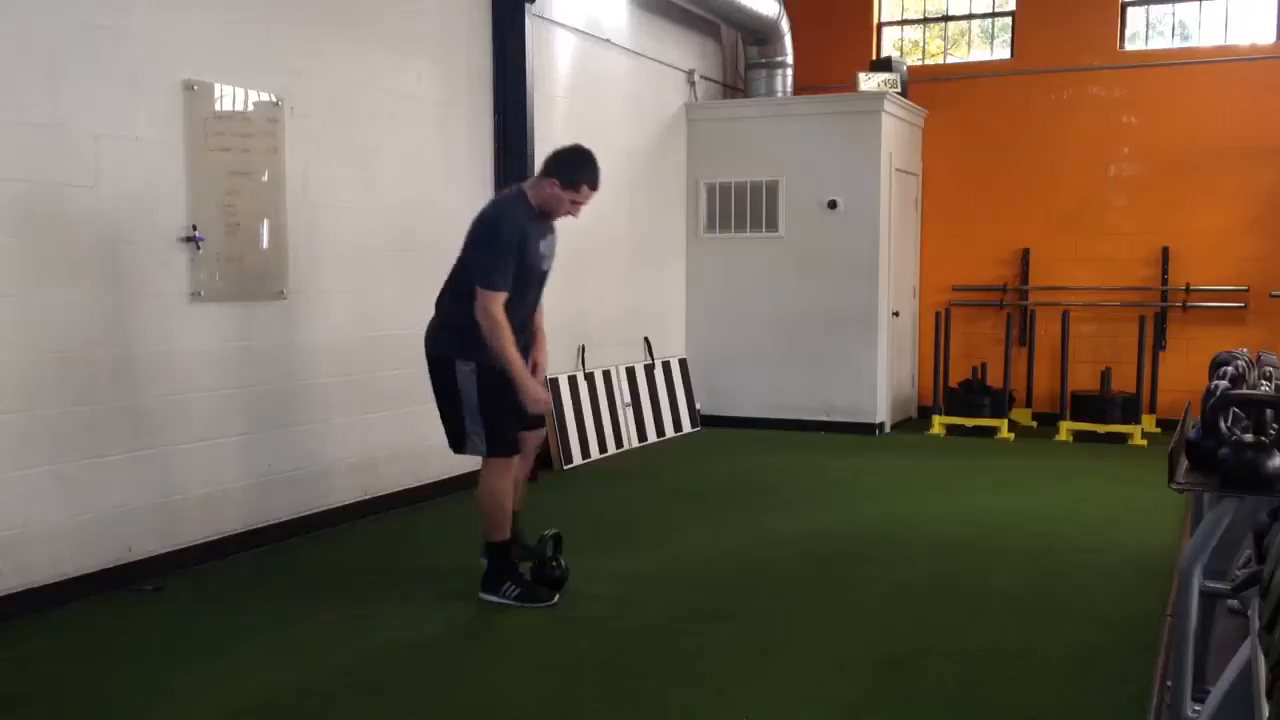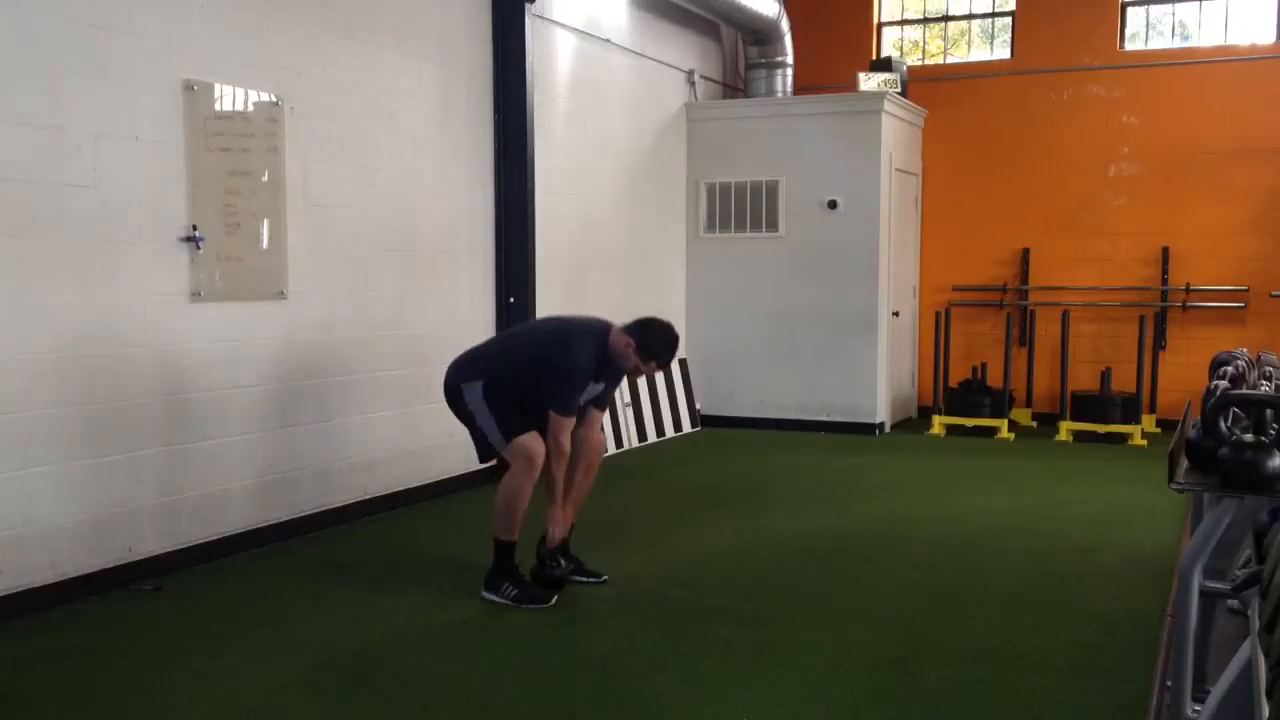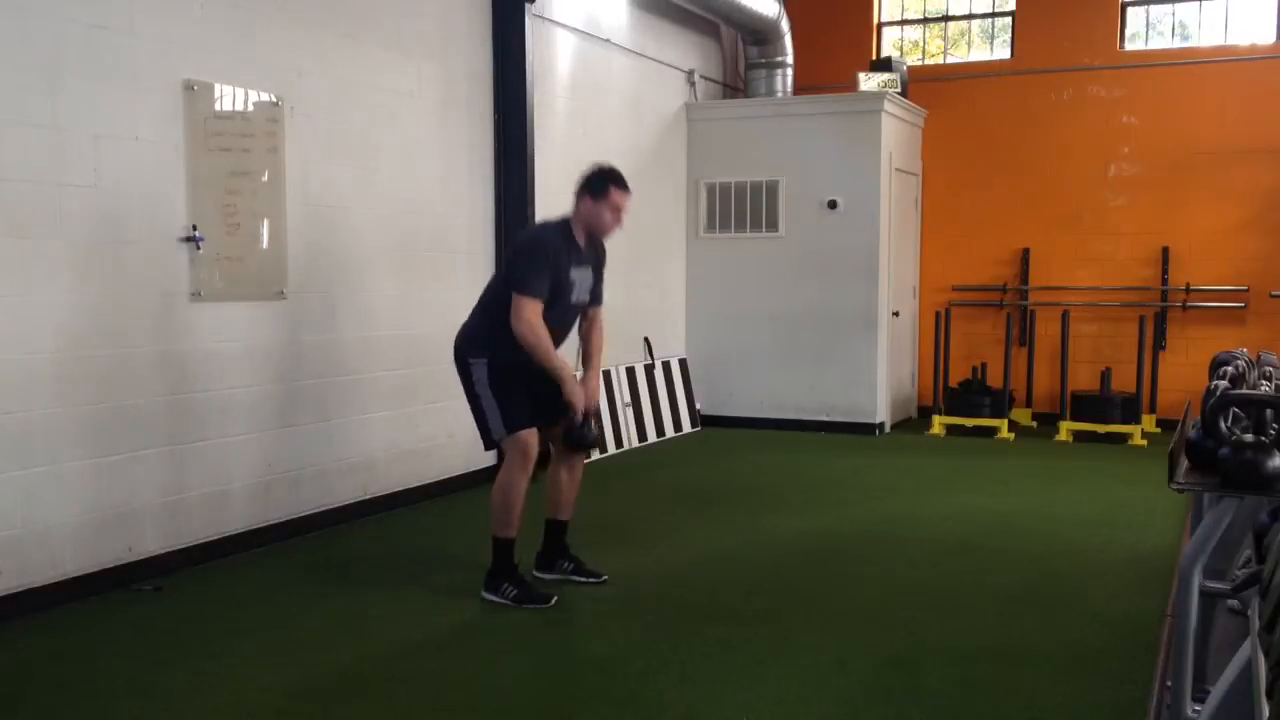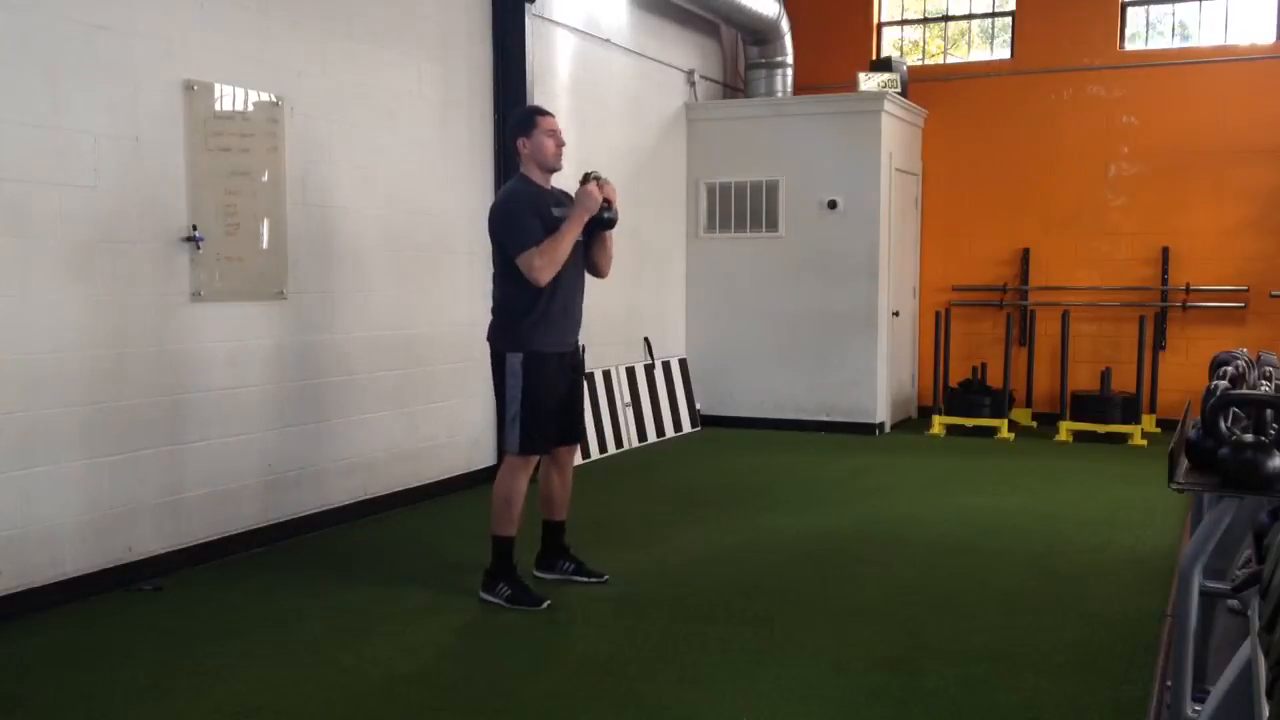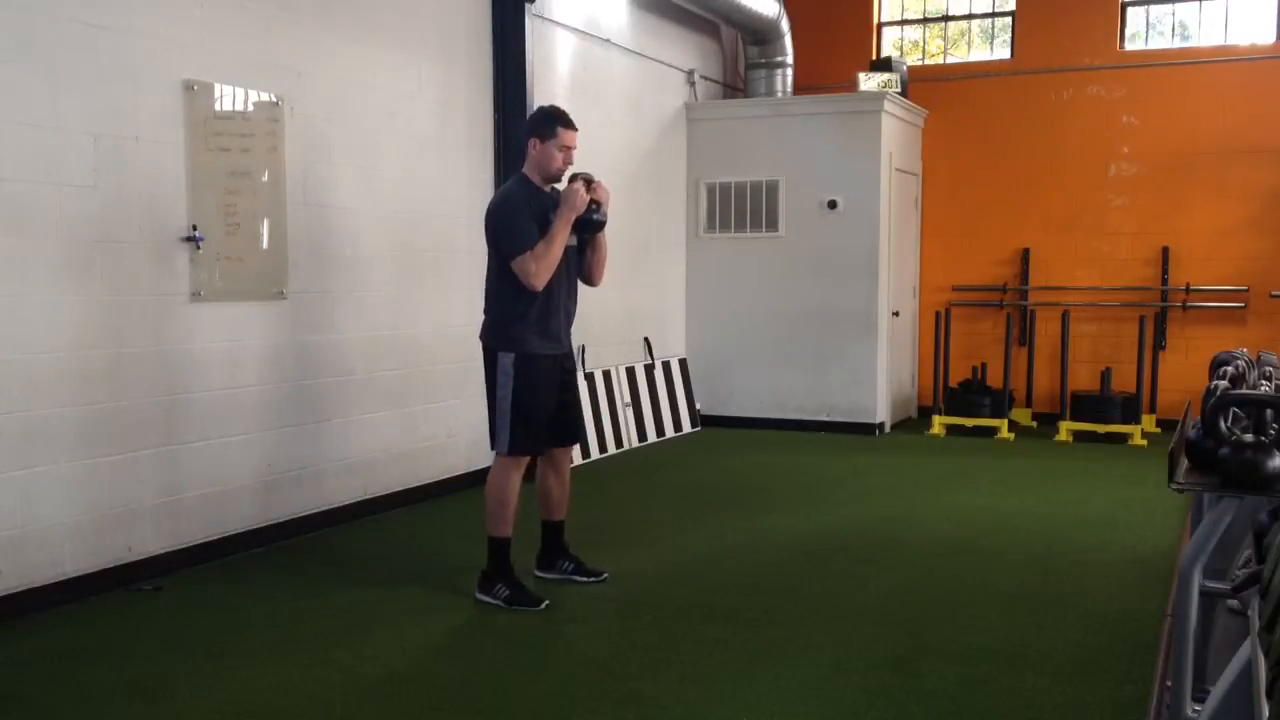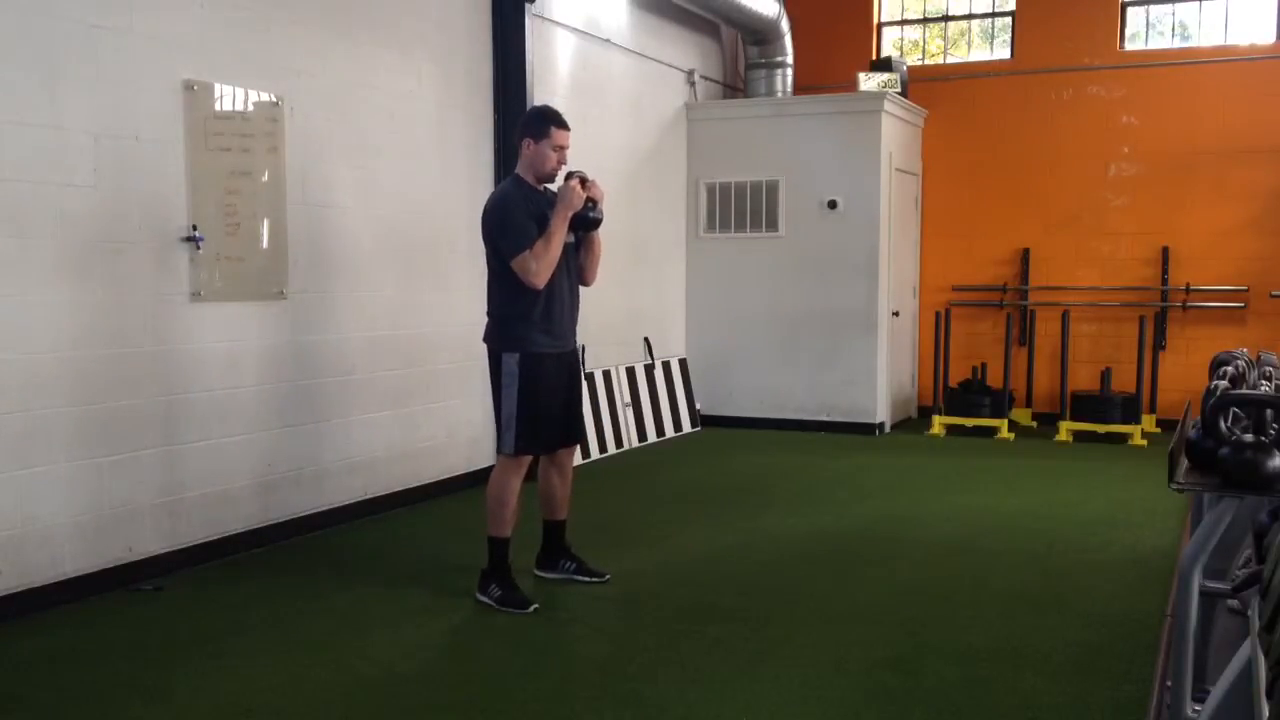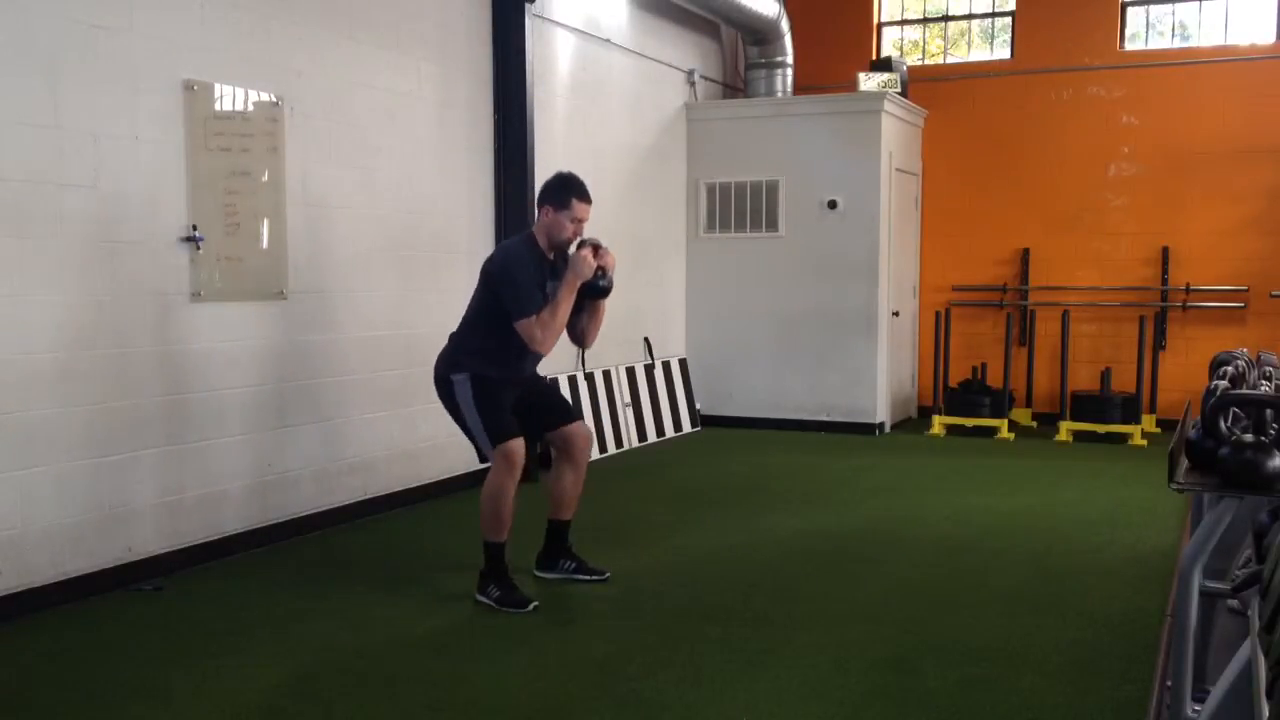
dt=0.7s
person 1, frame 1
left shoulder: (543, 218)
right shoulder: (504, 222)
right elbow: (488, 311)
left wrist: (539, 346)
right wrist: (522, 379)
left hip: (501, 348)
right hip: (468, 352)
left knee: (529, 437)
right knee: (502, 455)
left ankle: (507, 540)
right ankle: (500, 575)
person 1, frame 2
left shoulder: (613, 355)
right shoulder: (577, 353)
left elbow: (588, 429)
right elbow: (559, 439)
left wrist: (569, 505)
right wrist: (555, 507)
right hip: (476, 383)
left knee: (594, 447)
right knee: (531, 454)
left ankle: (557, 552)
right ankle: (501, 574)
person 1, frame 3
left shoulder: (593, 252)
right shoulder: (543, 246)
left elbow: (591, 318)
right elbow: (525, 324)
left wrist: (591, 380)
right wrist: (565, 382)
left hip: (534, 358)
right hip: (489, 353)
right knee: (523, 448)
left ankle: (553, 553)
right ankle: (500, 575)
person 1, frame 4
left shoulder: (564, 200)
right shoulder: (514, 201)
left elbow: (599, 267)
right elbow: (539, 271)
left wrist: (602, 216)
right wrist: (578, 215)
left hip: (564, 345)
right hip: (525, 349)
left knee: (563, 451)
right knee: (523, 456)
left ankle: (553, 553)
right ankle: (499, 573)
person 1, frame 5
left shoulder: (562, 201)
right shoulder: (512, 202)
left elbow: (592, 275)
right elbow: (534, 275)
right wrist: (566, 215)
left hip: (556, 347)
right hip: (517, 350)
left knee: (559, 452)
right knee: (514, 456)
left ankle: (553, 554)
right ankle: (496, 574)
person 1, frame 6
left shoulder: (554, 200)
right shoulder: (507, 202)
left elbow: (585, 274)
right elbow: (535, 274)
right wrist: (563, 213)
left hip: (561, 346)
right hip: (521, 350)
left knee: (562, 453)
right knee: (516, 457)
left ankle: (554, 553)
right ankle: (494, 575)
person 1, frame 7
left shoulder: (562, 261)
right shoulder: (514, 261)
left elbow: (584, 339)
right elbow: (541, 340)
right wrist: (573, 281)
left hip: (515, 374)
right hip: (469, 374)
left knee: (577, 439)
right knee: (510, 454)
left ankle: (555, 552)
right ankle: (493, 576)
